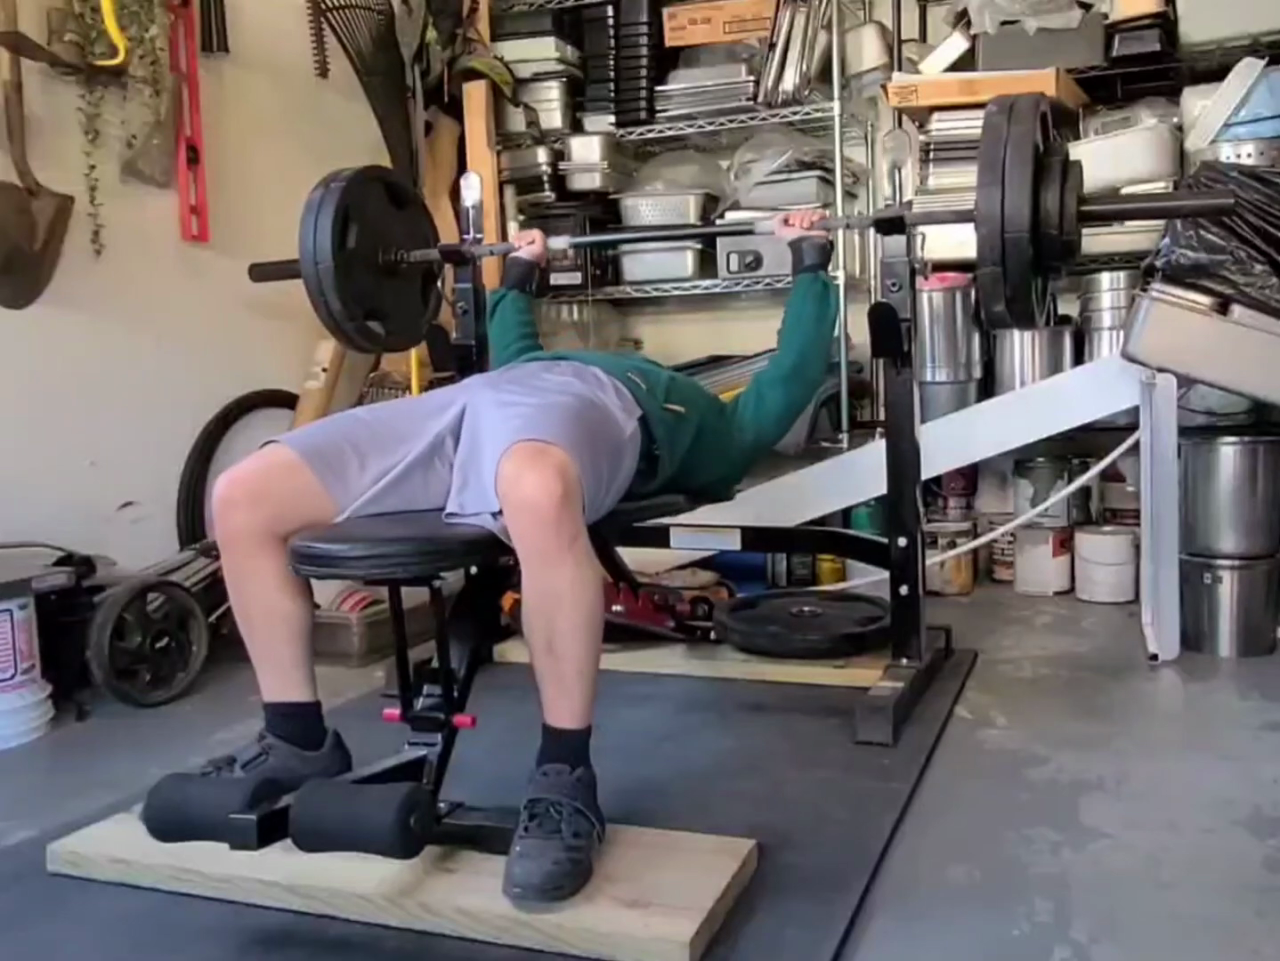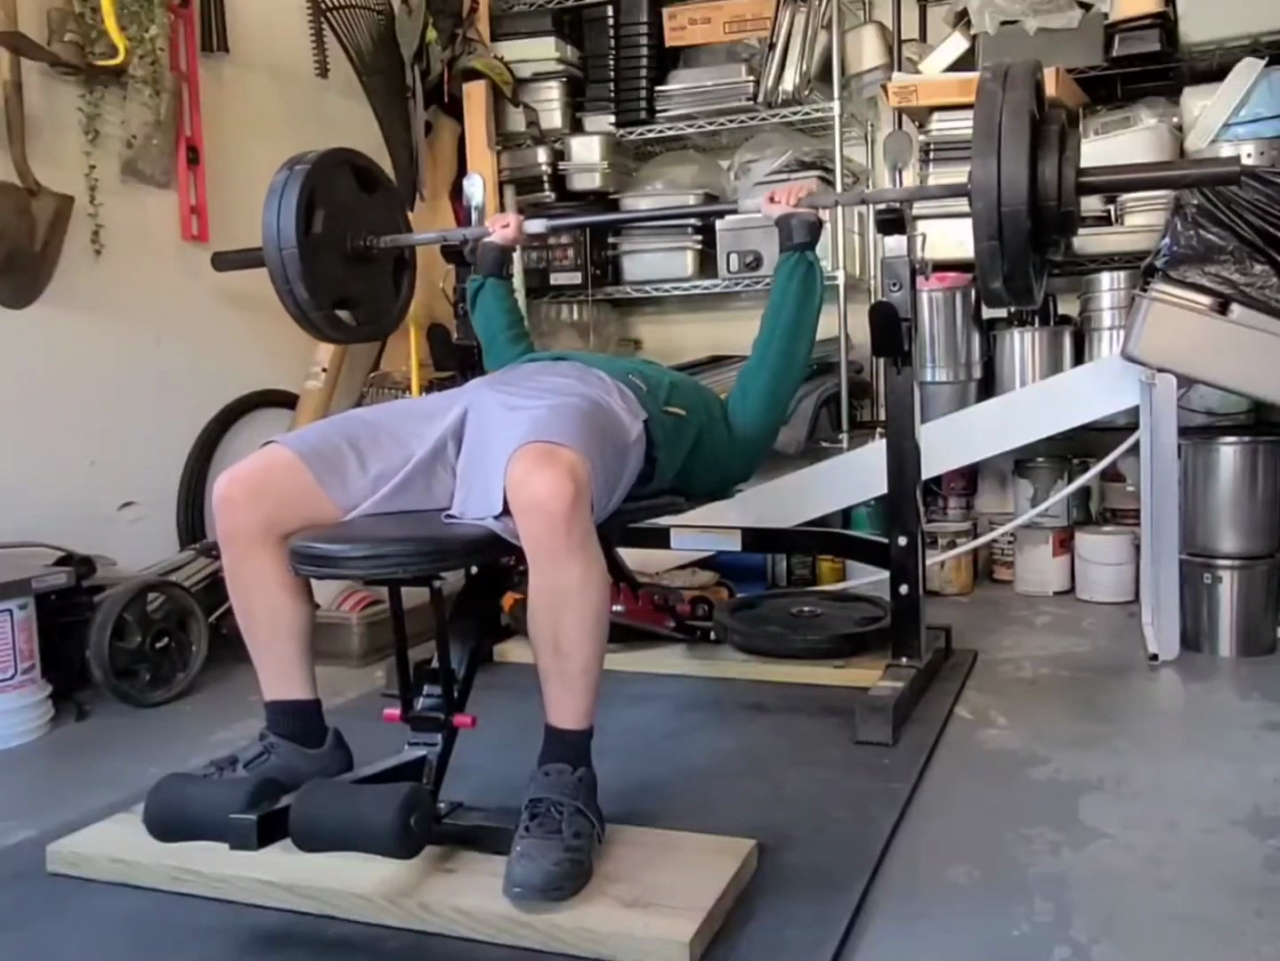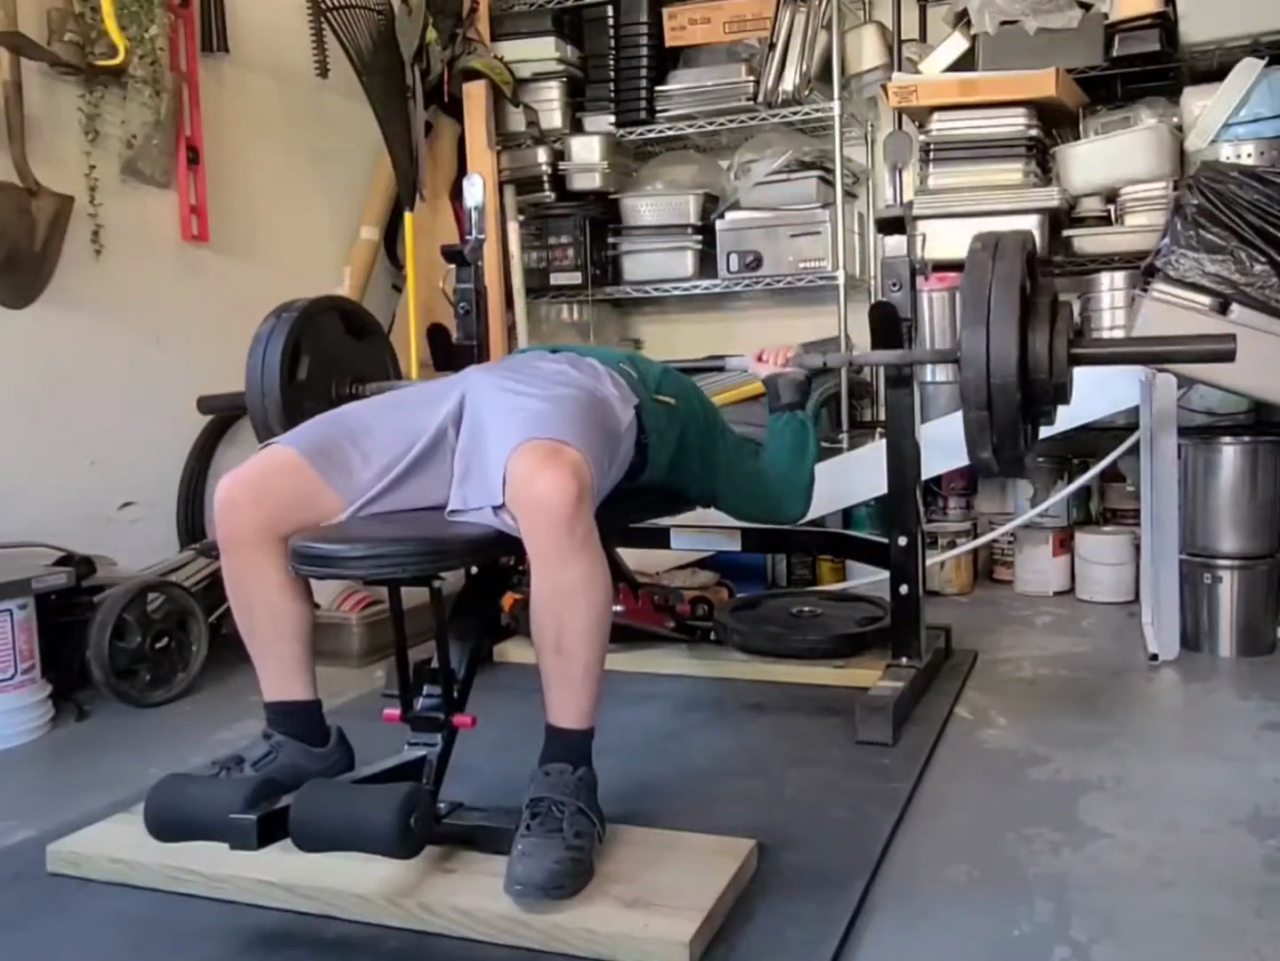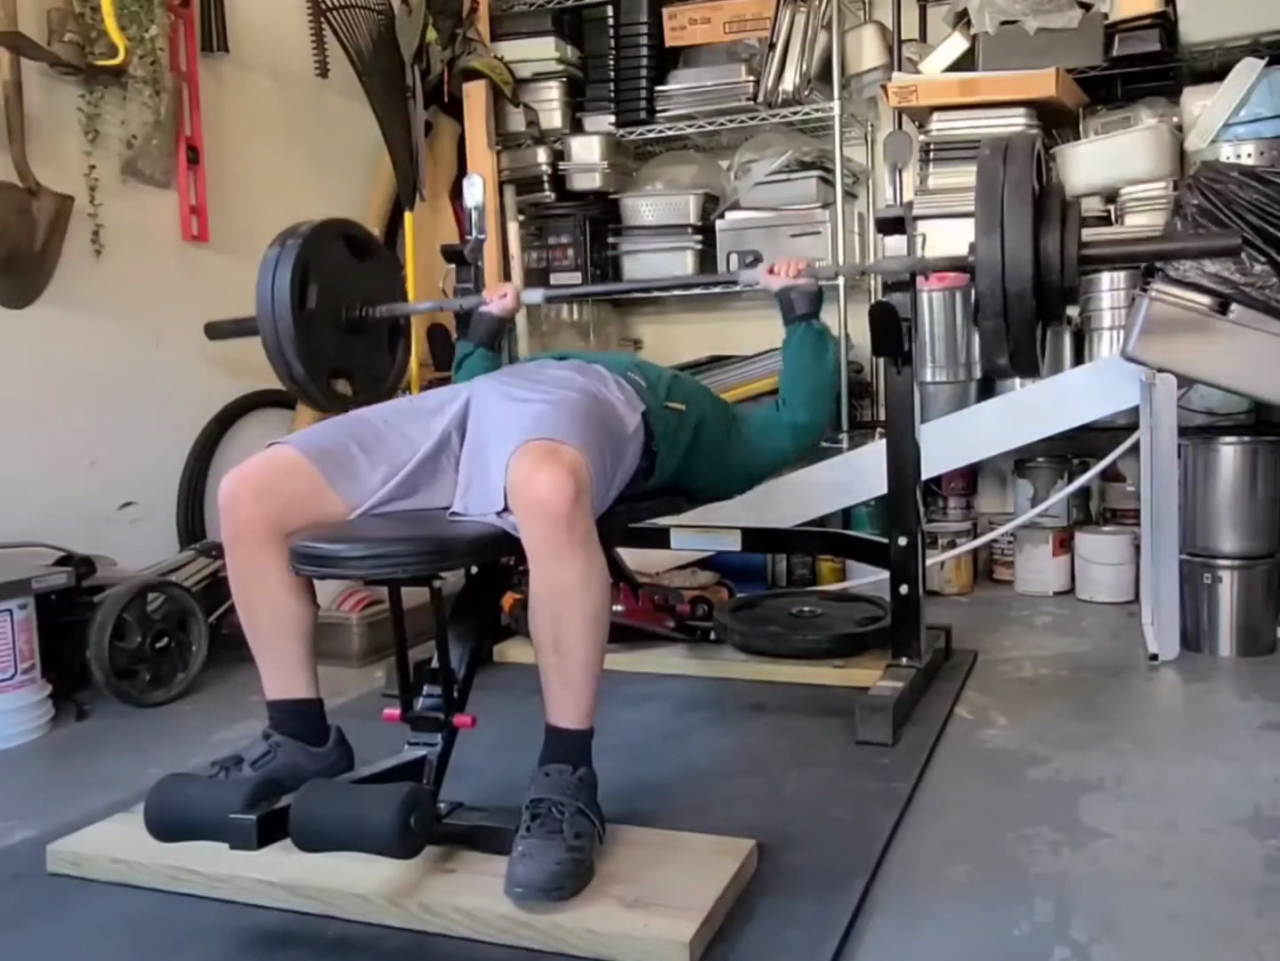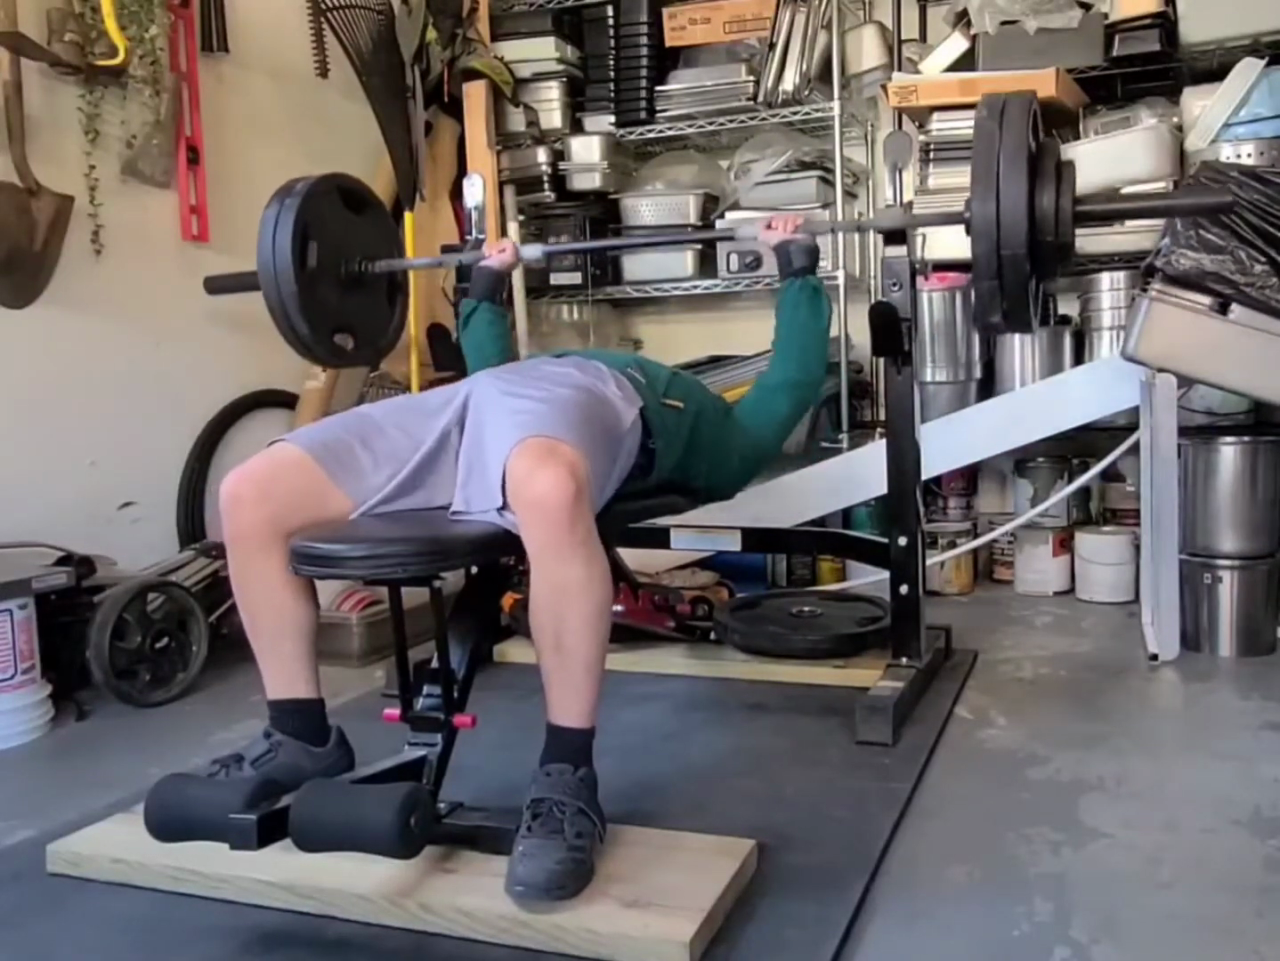
dt=1s
person 1, frame 1
left shoulder: (724, 431)
left elbow: (796, 369)
right elbow: (514, 357)
left wrist: (809, 260)
right wrist: (517, 275)
left knee: (537, 495)
right knee: (241, 500)
left ankle: (564, 779)
right ankle: (298, 745)
person 1, frame 2
left shoulder: (724, 434)
left elbow: (780, 357)
right elbow: (507, 355)
left wrist: (797, 240)
right wrist: (491, 262)
left knee: (546, 497)
right knee: (242, 498)
left ankle: (564, 779)
right ankle: (298, 743)
person 1, frame 3
left shoulder: (697, 428)
left elbow: (781, 497)
left wrist: (786, 391)
right wrist: (477, 377)
left knee: (551, 491)
right knee: (243, 502)
left ankle: (565, 779)
right ankle: (302, 742)
person 1, frame 4
left shoulder: (722, 438)
left elbow: (802, 418)
right elbow: (483, 389)
left wrist: (799, 307)
right wrist: (485, 327)
left knee: (547, 492)
right knee: (247, 497)
left ankle: (566, 780)
right ankle: (302, 741)
person 1, frame 5
left shoulder: (721, 436)
left elbow: (795, 379)
right elbow: (491, 369)
left wrist: (796, 266)
right wrist: (486, 284)
left knee: (550, 494)
right knee: (249, 498)
left ankle: (566, 781)
right ankle: (302, 740)
